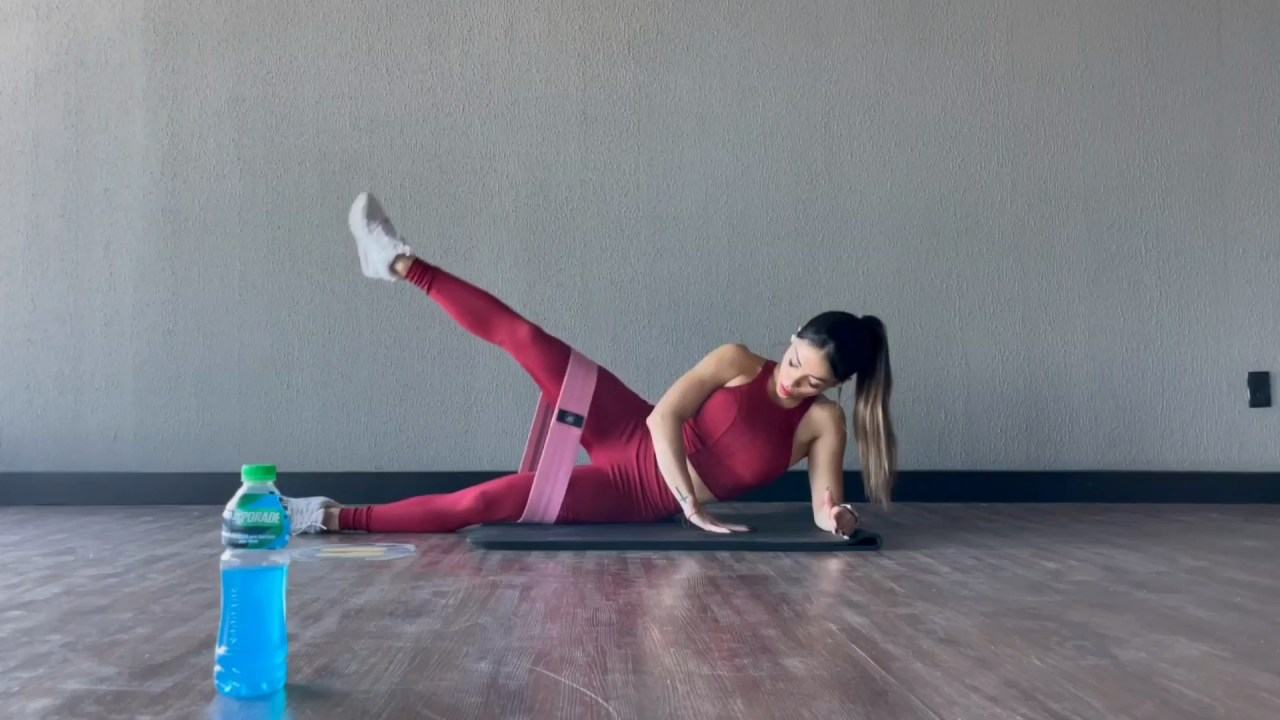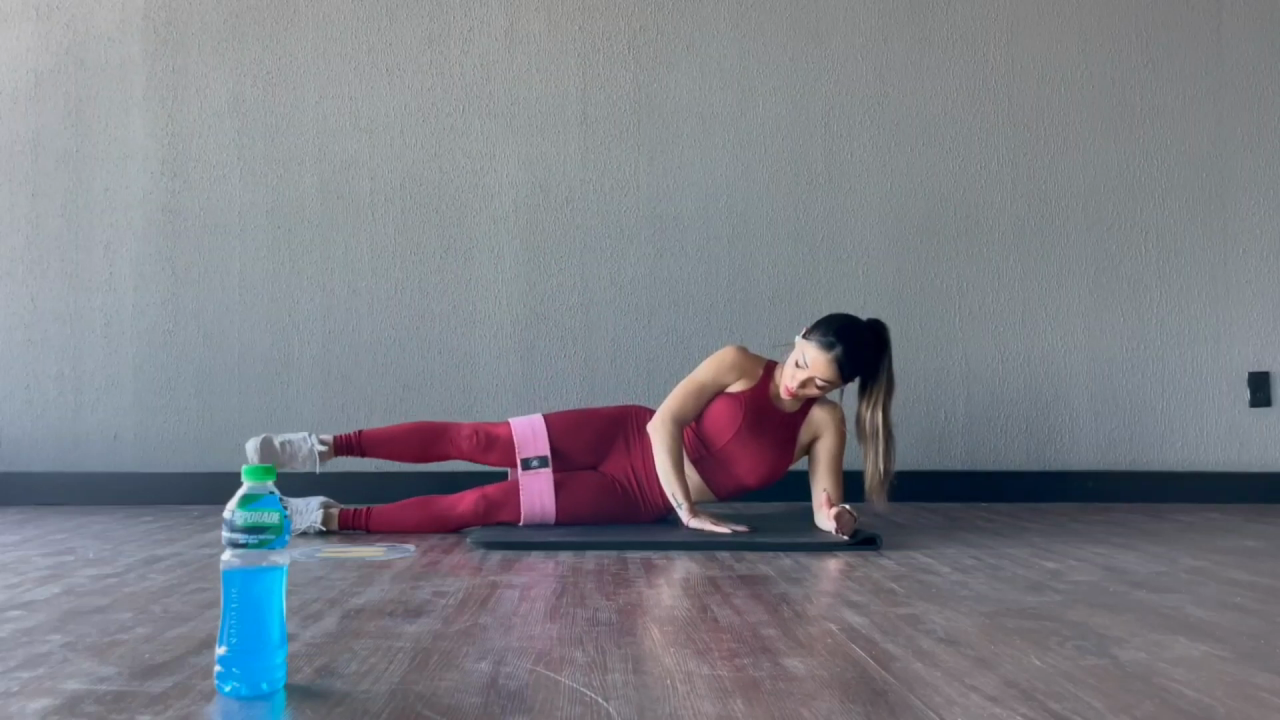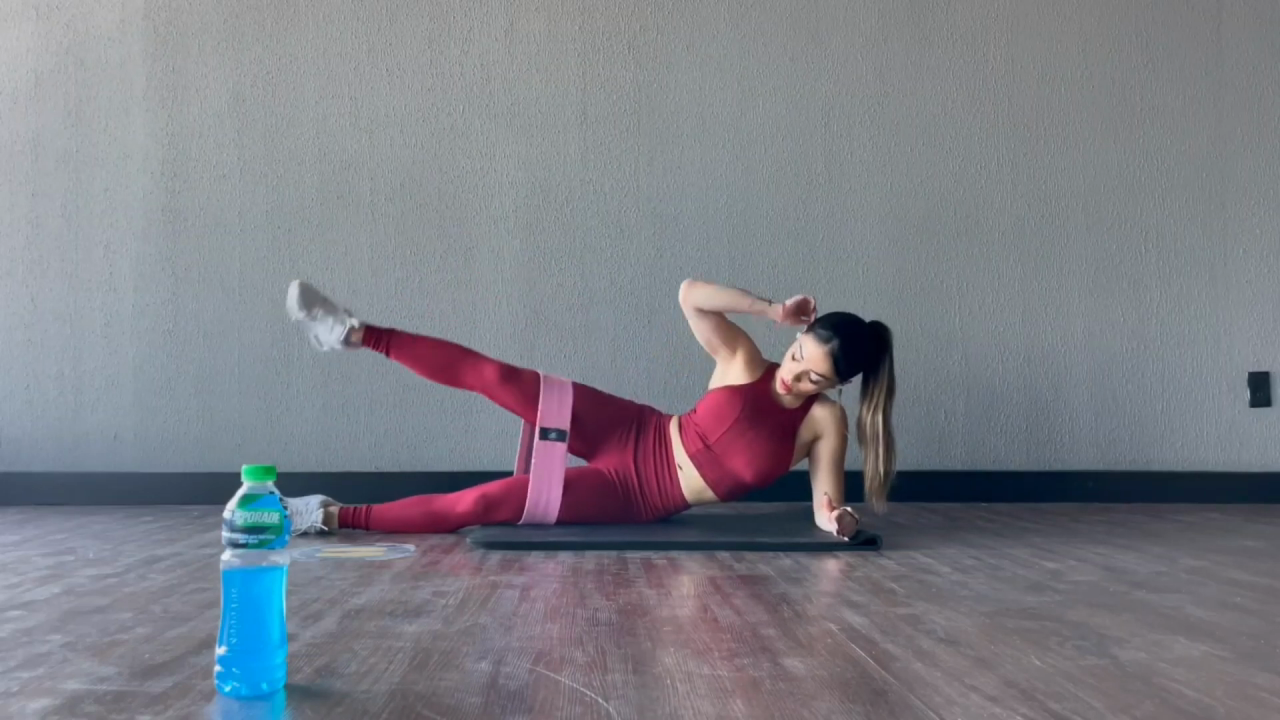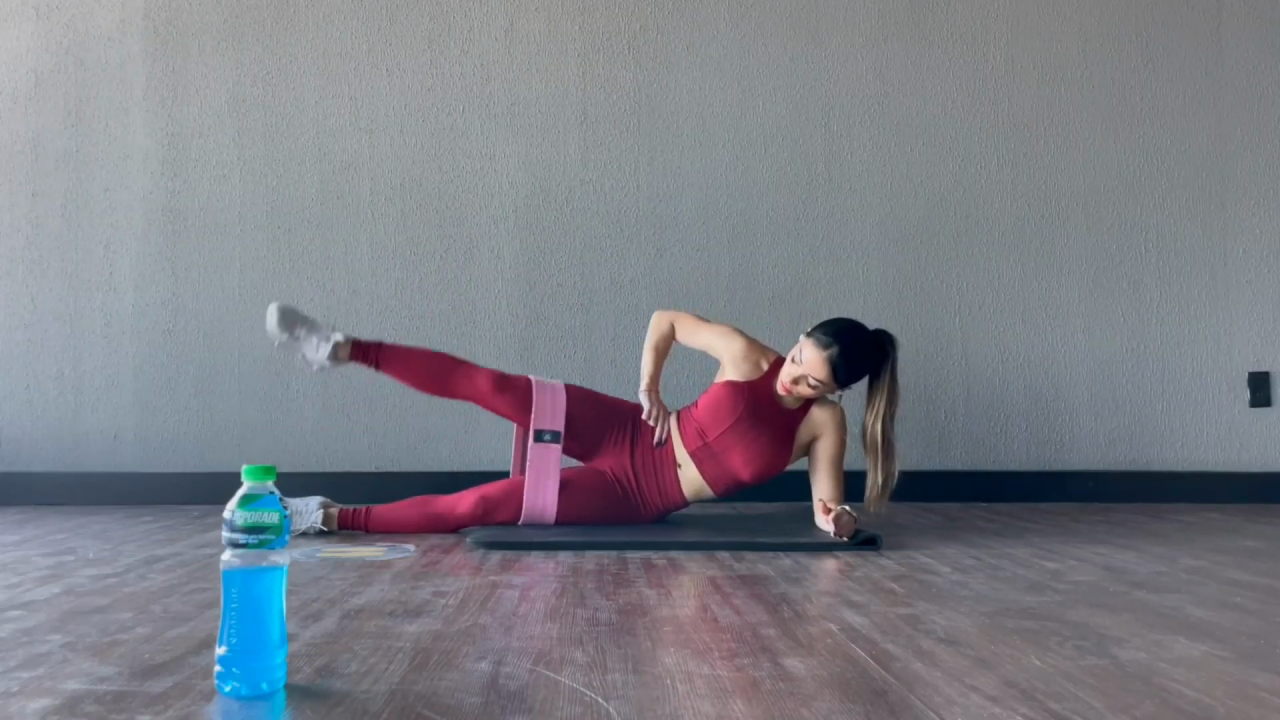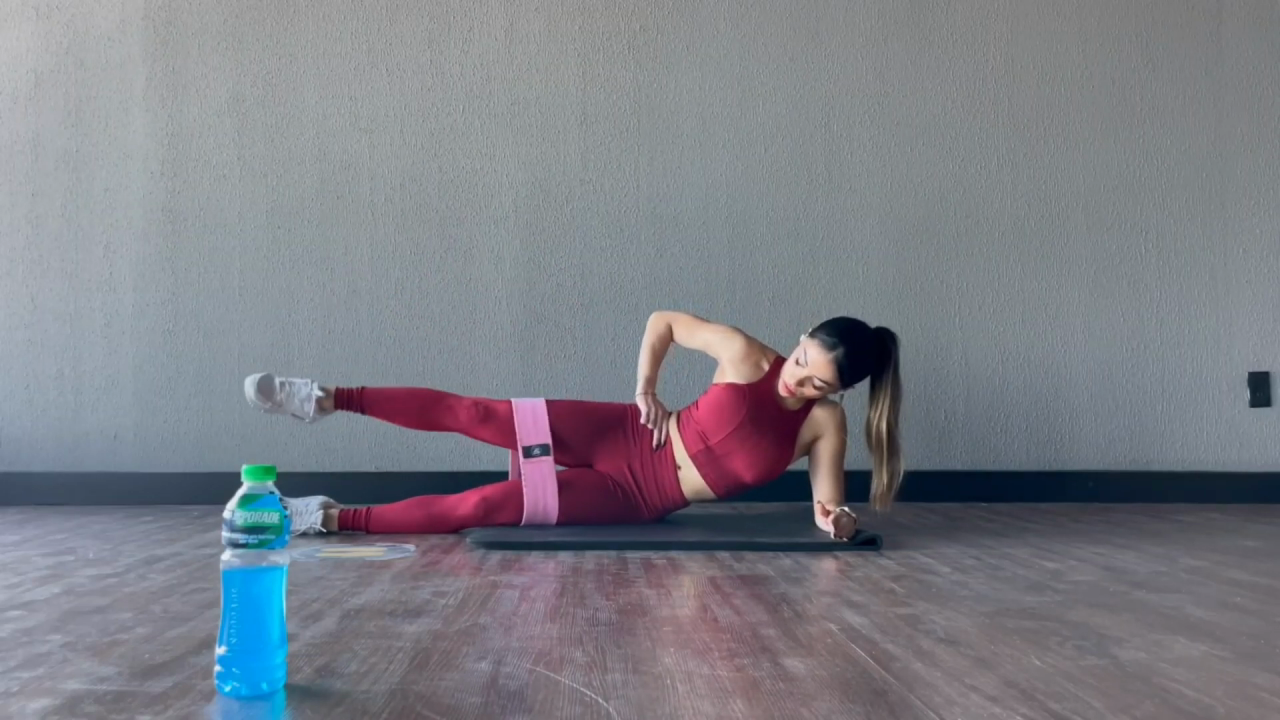
dt=1s
person 1, frame 1
left shoulder: (823, 423)
right shoulder: (739, 362)
left elbow: (825, 515)
right elbow: (665, 415)
left wrist: (835, 518)
right wrist: (691, 506)
left hip: (638, 500)
right hip: (635, 436)
left knee: (487, 503)
right knee: (525, 340)
left ankle: (336, 517)
right ankle: (401, 263)
person 1, frame 2
left shoulder: (825, 421)
right shoulder: (740, 364)
left elbow: (827, 507)
right elbow: (665, 422)
left wrist: (837, 519)
right wrist: (688, 506)
left hip: (637, 499)
right hip: (627, 441)
left knee: (488, 506)
right knee: (476, 439)
left ankle: (333, 517)
right ankle: (326, 444)
person 1, frame 3
left shoulder: (825, 423)
right shoulder: (746, 364)
left elbow: (825, 507)
right elbow: (689, 293)
left wrist: (838, 519)
right wrist: (775, 311)
left hip: (636, 499)
right hip: (633, 438)
left knee: (485, 504)
right knee: (496, 378)
left ankle: (335, 515)
right ankle: (355, 332)
person 1, frame 4
left shoulder: (825, 427)
right shoulder: (750, 357)
left elbow: (829, 506)
right elbow: (666, 319)
left wrist: (836, 521)
right wrist: (650, 390)
left hip: (638, 510)
right hip: (627, 437)
left knee: (484, 506)
right knee: (492, 387)
left ankle: (336, 516)
right ankle: (345, 349)
person 1, frame 5
left shoulder: (825, 423)
right shoulder: (745, 354)
left elbow: (827, 507)
right elbow: (664, 320)
left wrist: (837, 521)
right wrist: (645, 390)
left hip: (635, 499)
right hip: (622, 437)
left knee: (483, 507)
right knee: (473, 414)
left ankle: (332, 516)
right ankle: (329, 399)
